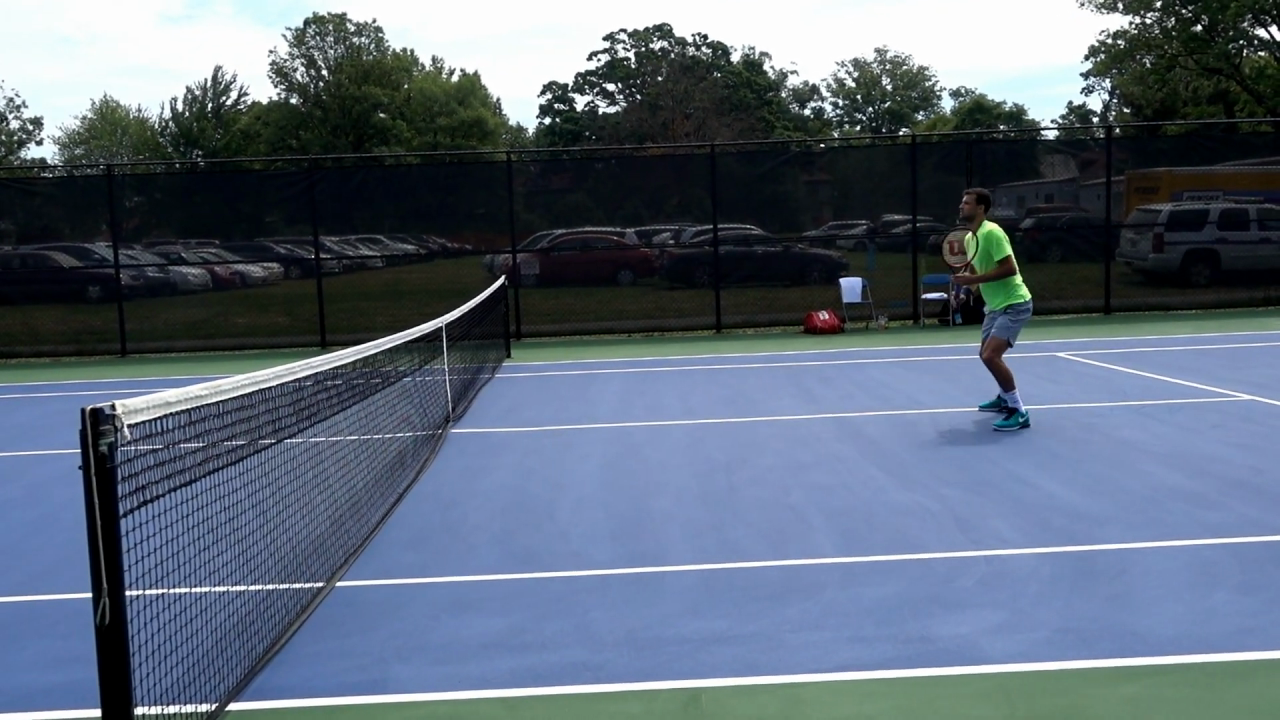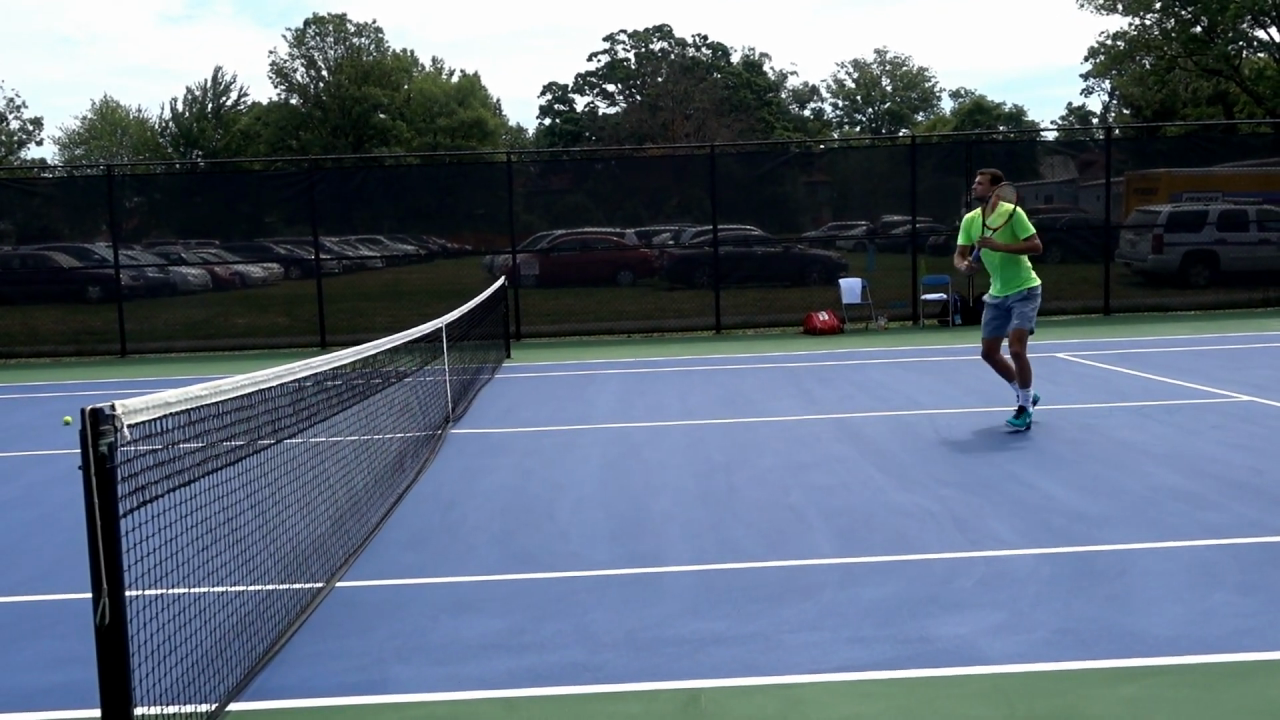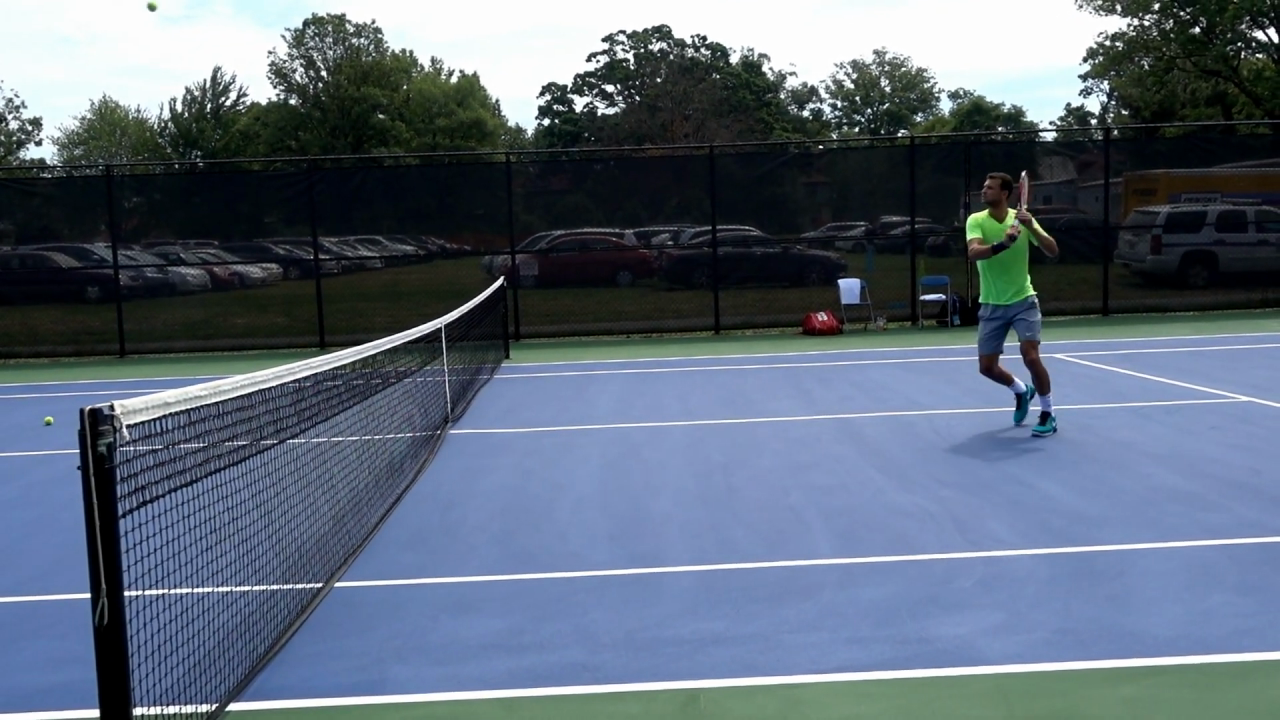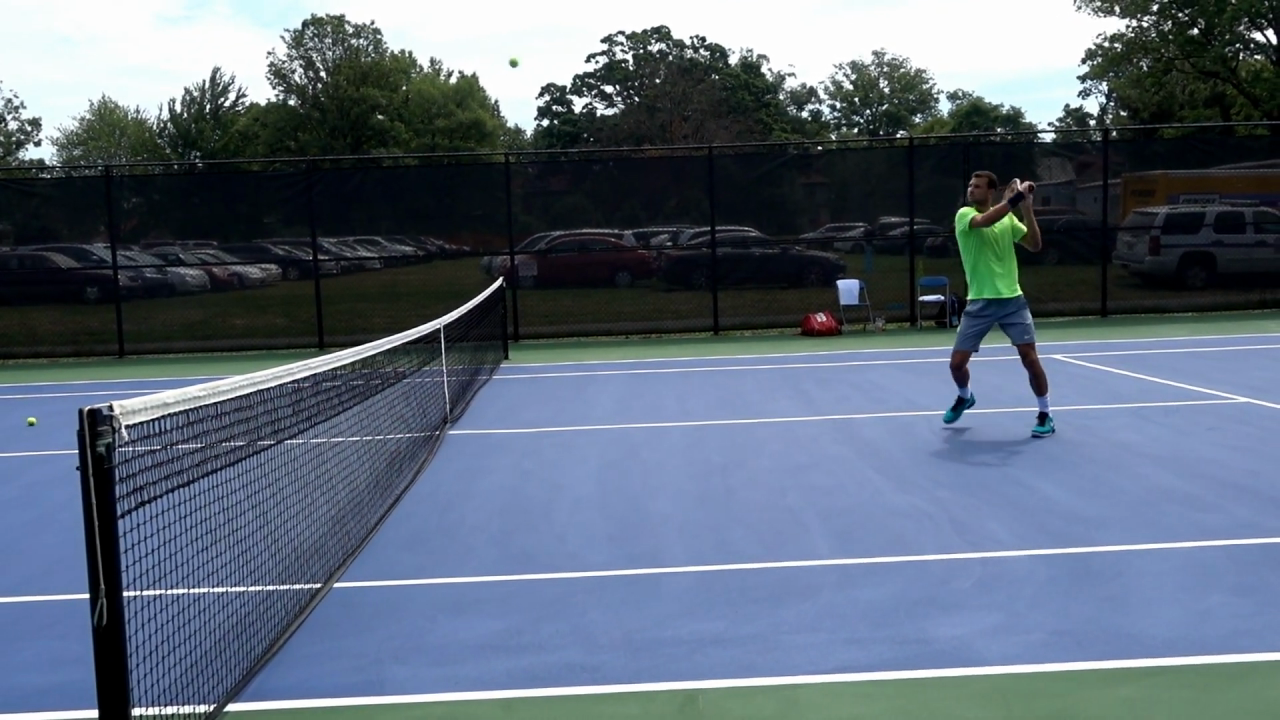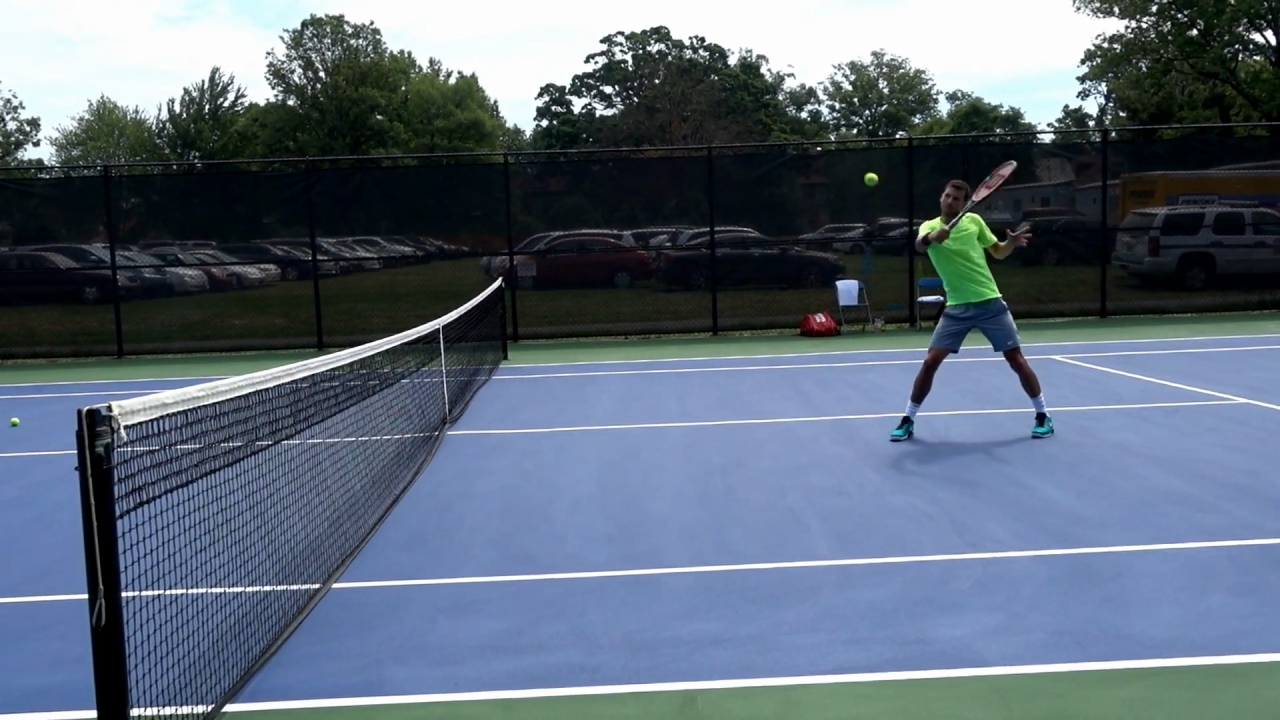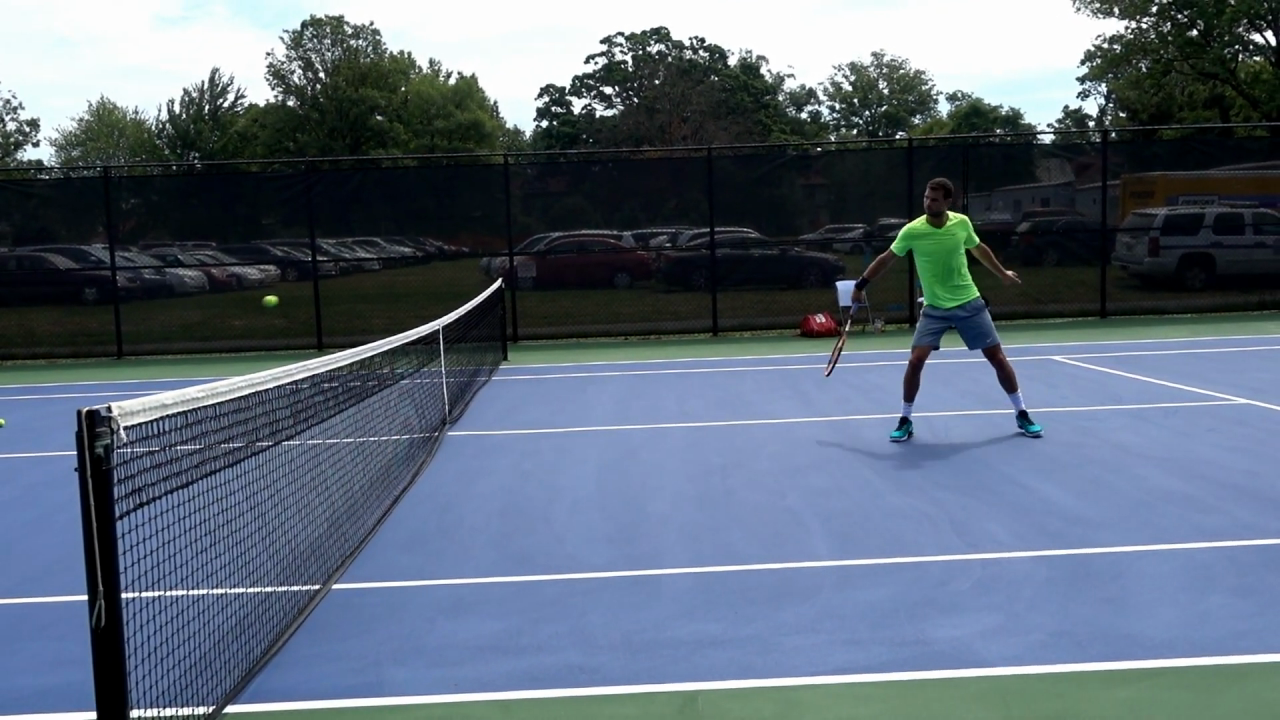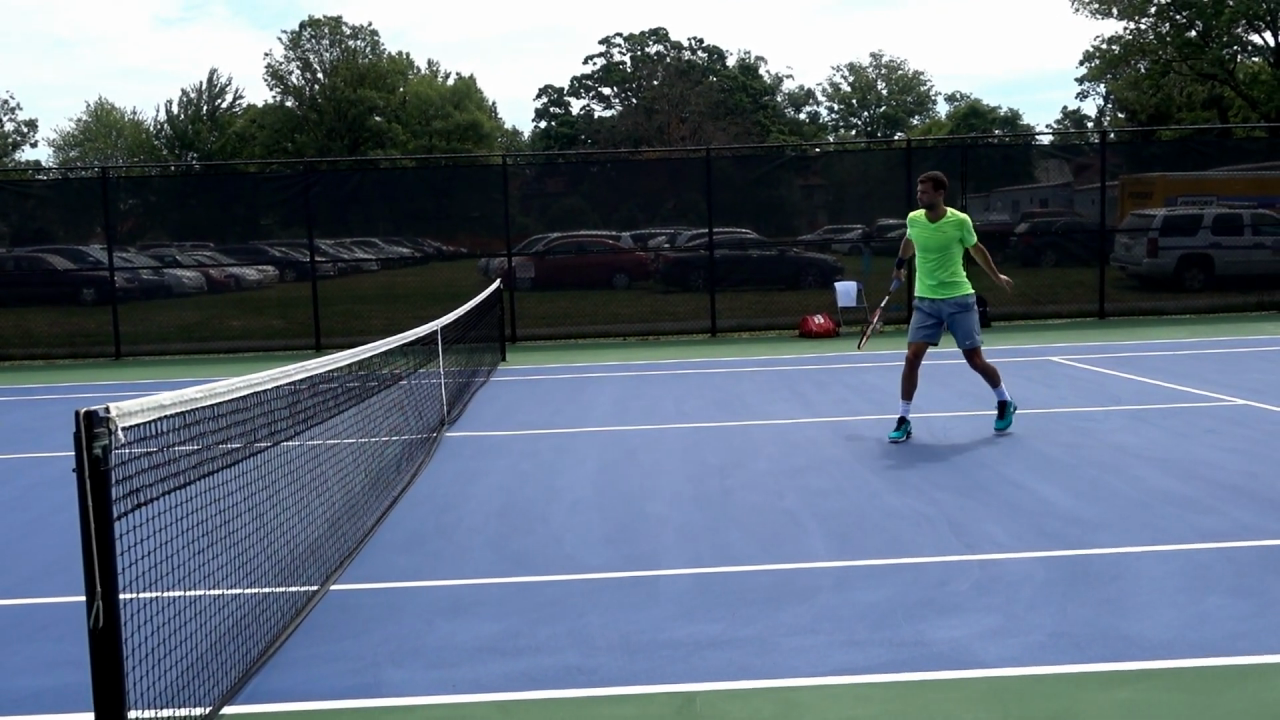
dt=0.2s
person 1, frame 1
left shoulder: (990, 232)
right shoulder: (969, 237)
left elbow: (1010, 269)
right elbow: (977, 272)
left wrist: (974, 279)
right wrist: (964, 283)
left hip: (1015, 304)
right hip: (997, 305)
left knee: (990, 356)
right knee: (989, 354)
left ankle: (1018, 412)
right ankle: (1005, 398)
person 1, frame 2
left shoulder: (1013, 212)
right shoulder: (969, 220)
left elbow: (1037, 247)
right elbow: (959, 256)
left wrist: (999, 246)
right wrist: (965, 265)
left hip: (1025, 290)
right hip: (997, 294)
left knee: (1016, 349)
right knee: (988, 353)
left ankle: (1025, 409)
right ankle: (1025, 395)
person 1, frame 3
left shoulder: (1023, 218)
right shoulder: (976, 220)
left elbow: (1053, 251)
right elbow: (975, 251)
left wrist: (1031, 228)
right wrist: (1003, 242)
left hip: (1023, 301)
right hip: (991, 305)
left knee: (1031, 357)
right knee: (987, 367)
left ankle: (1048, 413)
right ankle: (1022, 391)
person 1, frame 4
left shoulder: (1008, 217)
right shoulder: (964, 215)
left elbow: (1035, 246)
right elbow: (984, 222)
left wrist: (1027, 209)
right wrist: (1013, 198)
left hip: (1012, 300)
right hip: (979, 303)
left knee: (1030, 358)
right knee: (957, 363)
left ankle: (1045, 415)
right ankle: (964, 396)
person 1, frame 5
left shoulder: (973, 221)
right shoulder: (929, 227)
left elbow: (998, 252)
right elbow: (919, 244)
left wrist: (1013, 242)
right wrist: (931, 239)
left hip: (990, 303)
right hip: (958, 308)
left knee: (1017, 361)
right knee: (931, 362)
left ankle: (1042, 415)
right ankle: (909, 418)
person 1, frame 6
left shoulder: (962, 223)
right shoulder: (912, 231)
left elbow: (978, 248)
right elbow: (886, 259)
left wrist: (1002, 273)
right wrist: (861, 284)
left hip: (969, 303)
right hip: (934, 309)
left knee: (998, 358)
right knee: (915, 361)
left ankle: (1021, 413)
right ankle: (905, 420)
person 1, frame 7
left shoulder: (961, 221)
right shoulder: (913, 219)
left elbow: (975, 248)
left wrist: (996, 276)
right wrist: (899, 266)
left hip: (959, 299)
right hip: (925, 301)
left knee: (975, 360)
right knee: (912, 358)
left ankle: (1004, 402)
right ankle: (904, 419)
